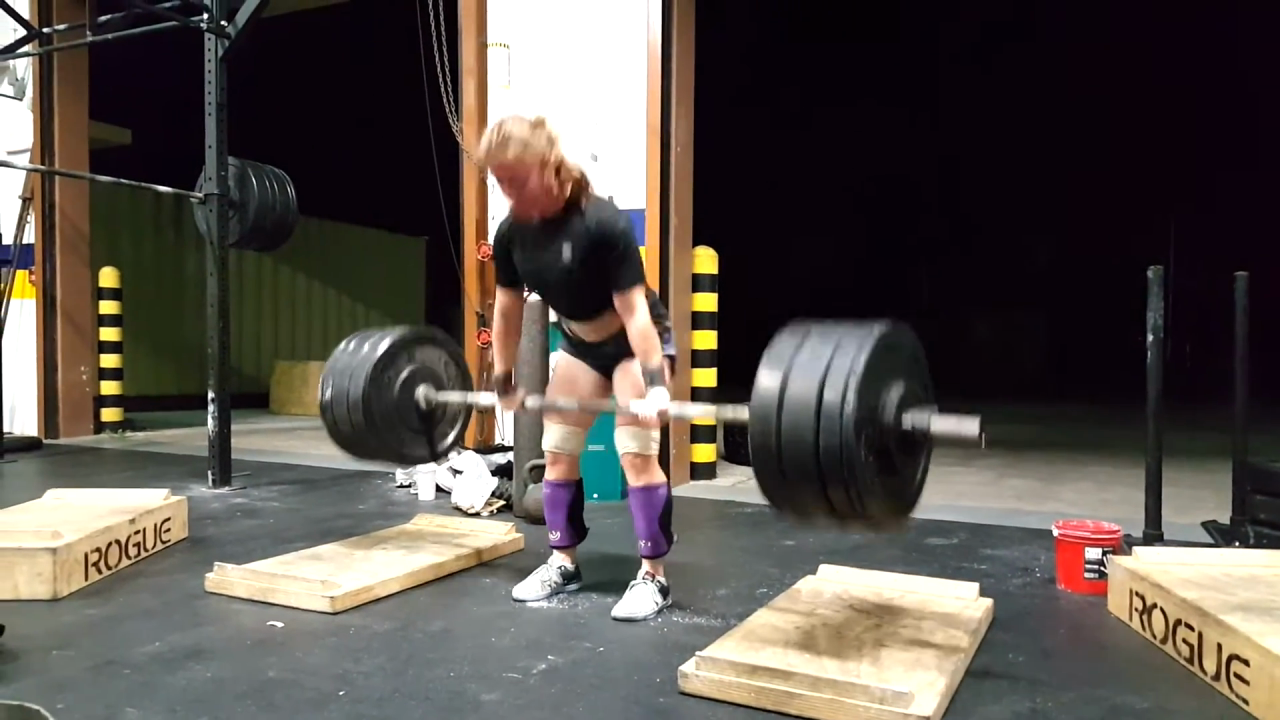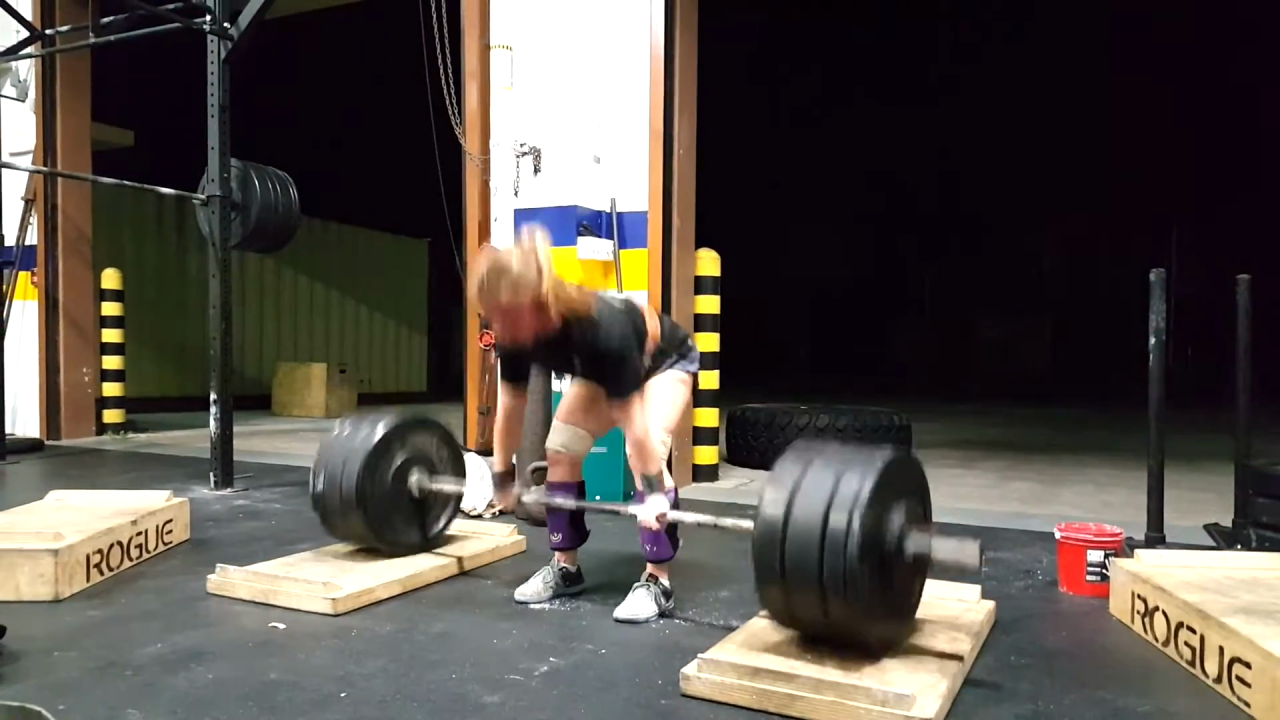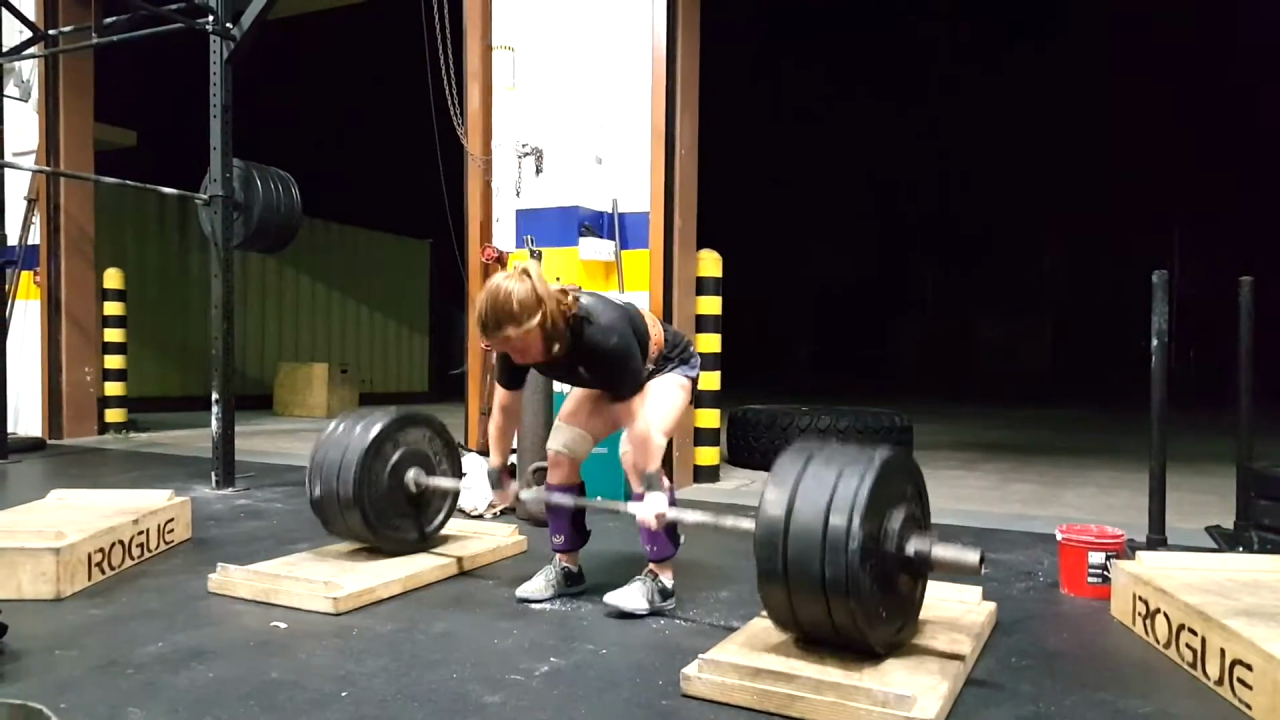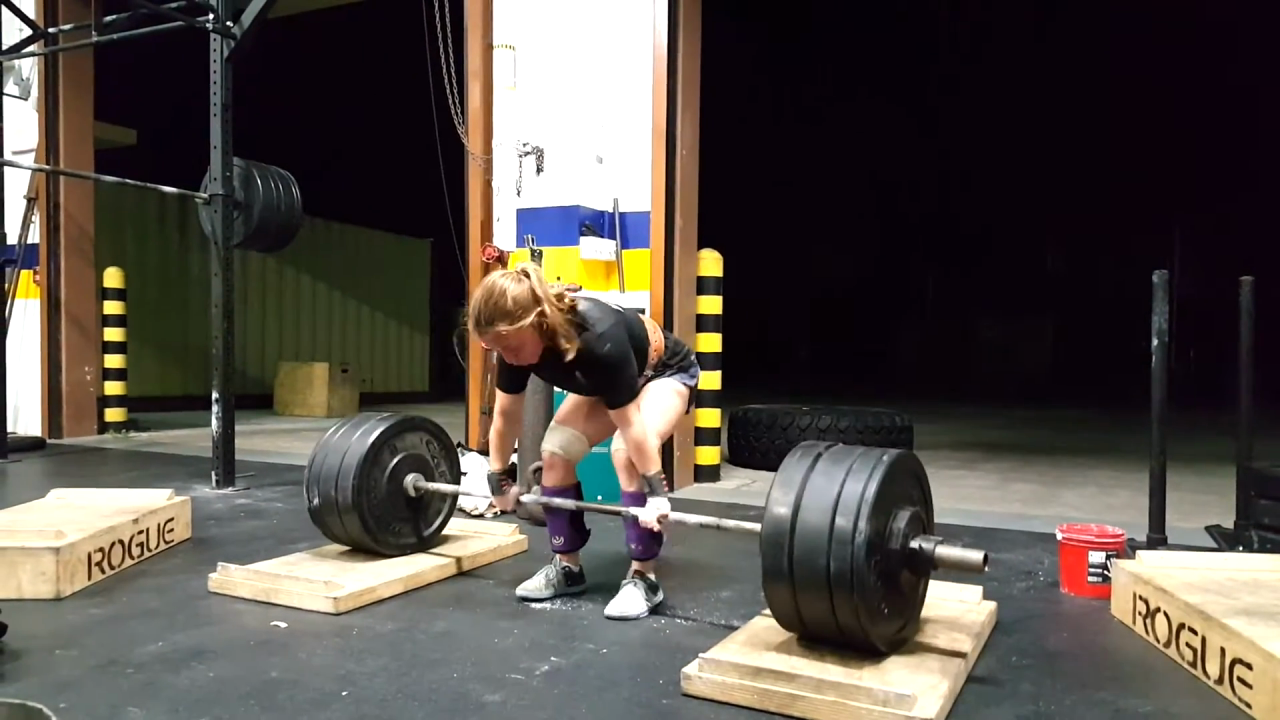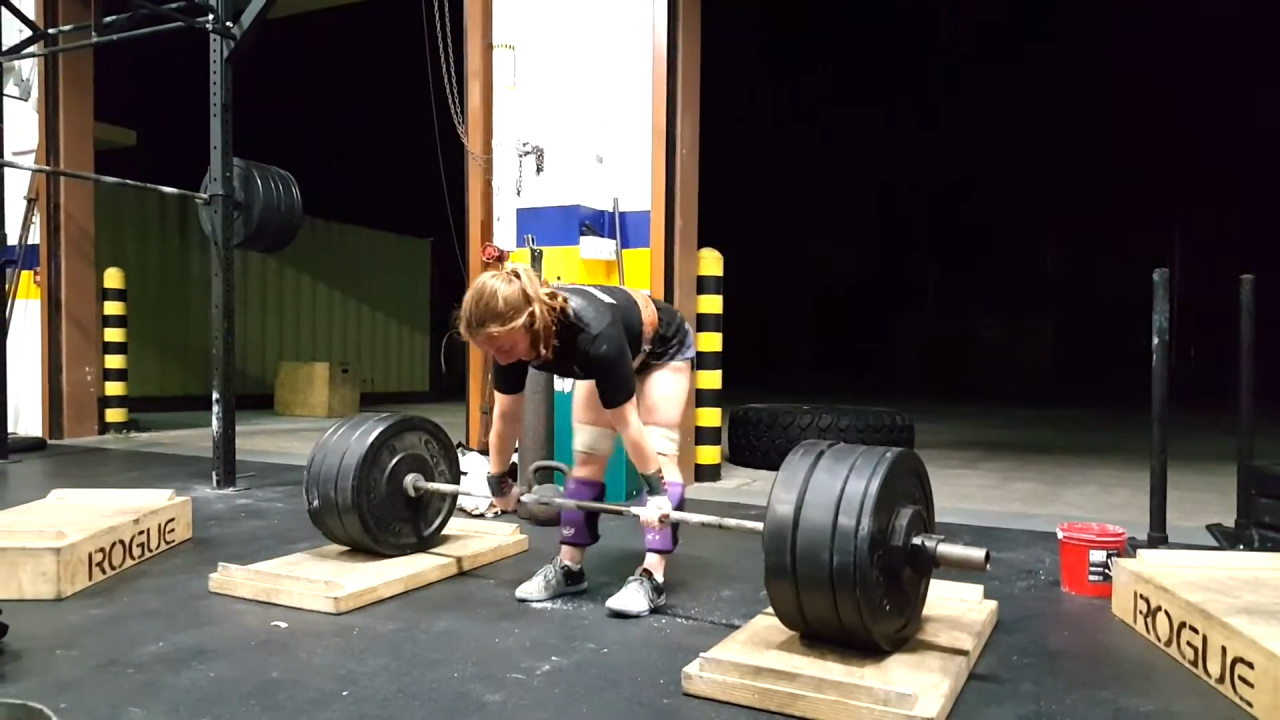
dt=0.2s
person 1, frame 1
left shoulder: (601, 224)
right shoulder: (512, 234)
left elbow: (634, 310)
right elbow: (507, 311)
left wrist: (655, 384)
right wrist: (503, 379)
left hip: (633, 344)
right hip: (580, 346)
left knee: (636, 452)
right knee: (557, 453)
left ankle: (652, 577)
right ankle: (563, 563)
person 1, frame 2
left shoulder: (602, 328)
right shoulder: (517, 335)
left elbow: (635, 415)
right elbow: (510, 407)
left wrist: (655, 489)
right wrist: (502, 475)
left hip: (665, 363)
right hip: (601, 377)
left knee: (644, 464)
right knee: (559, 450)
left ankle: (657, 580)
right ankle: (564, 566)
person 1, frame 3
left shoulder: (603, 334)
right shoulder: (518, 339)
left elbow: (639, 416)
right elbow: (504, 409)
left wrist: (654, 489)
right wrist: (498, 475)
left hip: (665, 367)
right hip: (607, 378)
left knee: (636, 452)
right knee: (561, 451)
left ankle: (659, 577)
right ankle: (567, 565)
person 1, frame 4
left shoulder: (599, 340)
right shoulder: (515, 343)
left elbow: (631, 424)
right elbow: (505, 416)
left wrist: (655, 494)
right wrist: (497, 479)
left hip: (664, 372)
right hip: (602, 384)
left knee: (626, 453)
right knee: (555, 453)
left ankle: (643, 576)
right ankle: (567, 566)
person 1, frame 5
left shoulder: (593, 336)
right shoulder: (509, 337)
left elbow: (625, 422)
right elbow: (505, 416)
left wrist: (656, 491)
right wrist: (498, 480)
left hip: (663, 348)
right hip: (606, 362)
left knee: (658, 450)
right knee: (588, 455)
left ankle: (651, 577)
right ankle: (568, 565)
